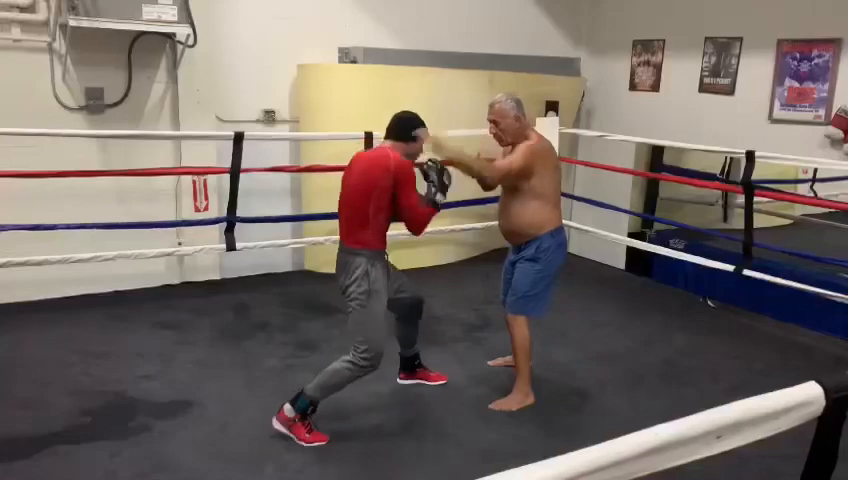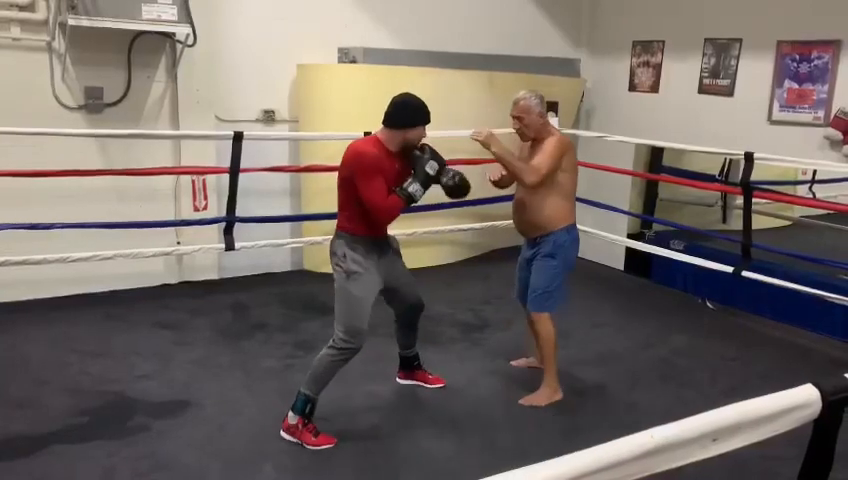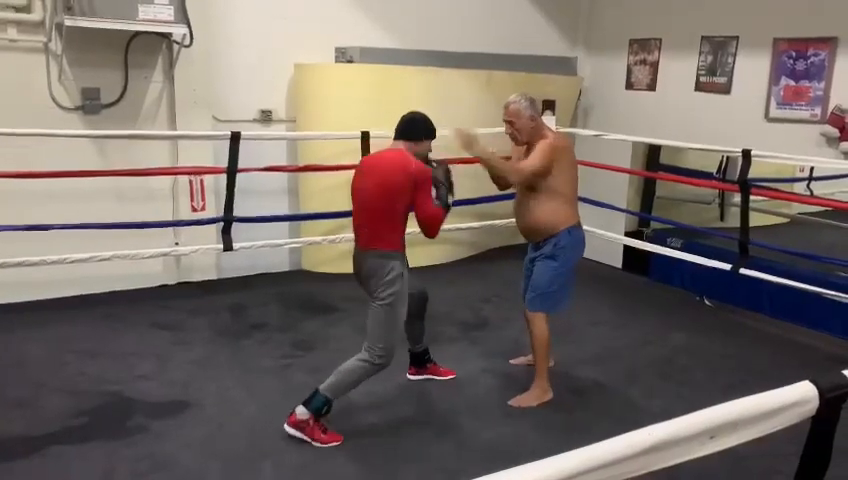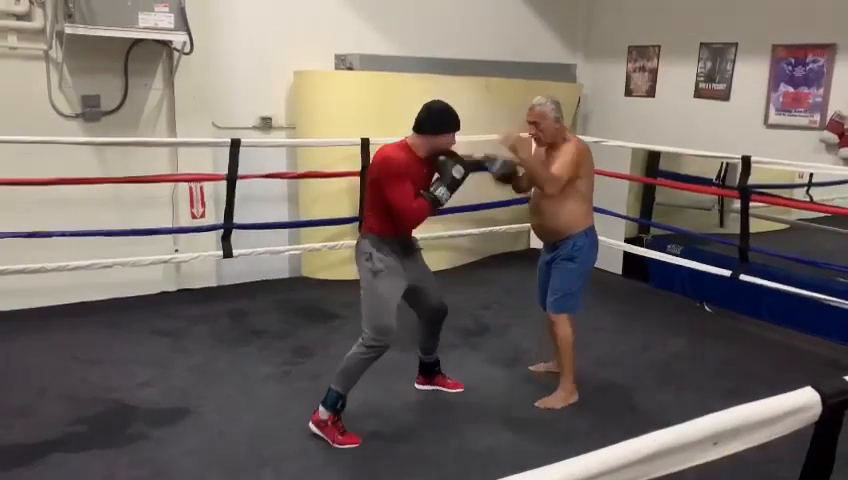
dt=0.7s
person 1, frame 1
left shoulder: (359, 160)
right shoulder: (400, 165)
right elbow: (416, 224)
left wrist: (403, 200)
right wrist: (437, 190)
left hip: (365, 257)
right hip: (363, 264)
left knee: (412, 303)
right knee: (367, 356)
left ankle: (410, 368)
right ankle: (294, 412)
person 1, frame 2
left shoulder: (396, 152)
right shoulder: (364, 154)
left elbow: (398, 185)
right elbow: (385, 211)
left wrist: (439, 174)
right wrist: (419, 177)
left hip: (382, 246)
right hip: (354, 250)
left knee: (411, 304)
right knee: (348, 339)
left ankle: (409, 369)
right ankle: (296, 419)
person 1, frame 3
left shoulder: (369, 163)
right shoulder: (418, 171)
right elbow: (431, 229)
right wrist: (443, 193)
left hip: (367, 255)
right hip: (387, 263)
left knee: (418, 297)
right knee: (377, 355)
left ankle: (420, 363)
right ankle: (306, 414)
person 1, frame 4
left shoulder: (424, 156)
right shoulder: (392, 159)
left elbow: (448, 167)
right elbow: (409, 216)
right wrist: (446, 184)
left hip: (405, 247)
right hip: (378, 251)
left knee: (436, 309)
right knee: (378, 337)
left ankle: (430, 373)
right ankle: (326, 412)
person 2, frame 1
left shoulder: (534, 147)
right shoulder: (512, 147)
left elbow: (491, 172)
right elbow: (490, 182)
left wrist: (447, 151)
right wrist: (472, 162)
left hip: (543, 245)
right hip: (522, 243)
left knee: (517, 314)
right knee: (510, 304)
left ankle: (522, 391)
right ankle: (518, 356)
person 2, frame 2
left shoulder: (557, 143)
right shoulder: (528, 143)
left elbow: (530, 178)
right elbow: (512, 177)
left wrist: (497, 148)
right wrist: (498, 177)
left hip: (556, 241)
right hip: (534, 240)
left knee: (539, 310)
right knee: (526, 300)
left ankle: (551, 387)
right ankle: (541, 356)
person 2, frame 3
left shoulder: (551, 145)
right shoulder: (526, 145)
left elbow: (515, 175)
right elbow: (504, 182)
left wrist: (478, 150)
right wrist: (489, 162)
left hip: (561, 242)
right hip: (540, 240)
left knee: (535, 311)
right knee: (532, 304)
left ankle: (541, 387)
right ankle: (540, 354)
person 2, frame 4
left shoulder: (573, 149)
right shoulder: (541, 148)
left elbow: (550, 185)
right elbow: (524, 187)
left wrist: (520, 153)
left hip: (576, 245)
right hip: (552, 243)
left knee: (559, 313)
right knee: (549, 307)
left ankle: (567, 389)
right ankle: (561, 361)
